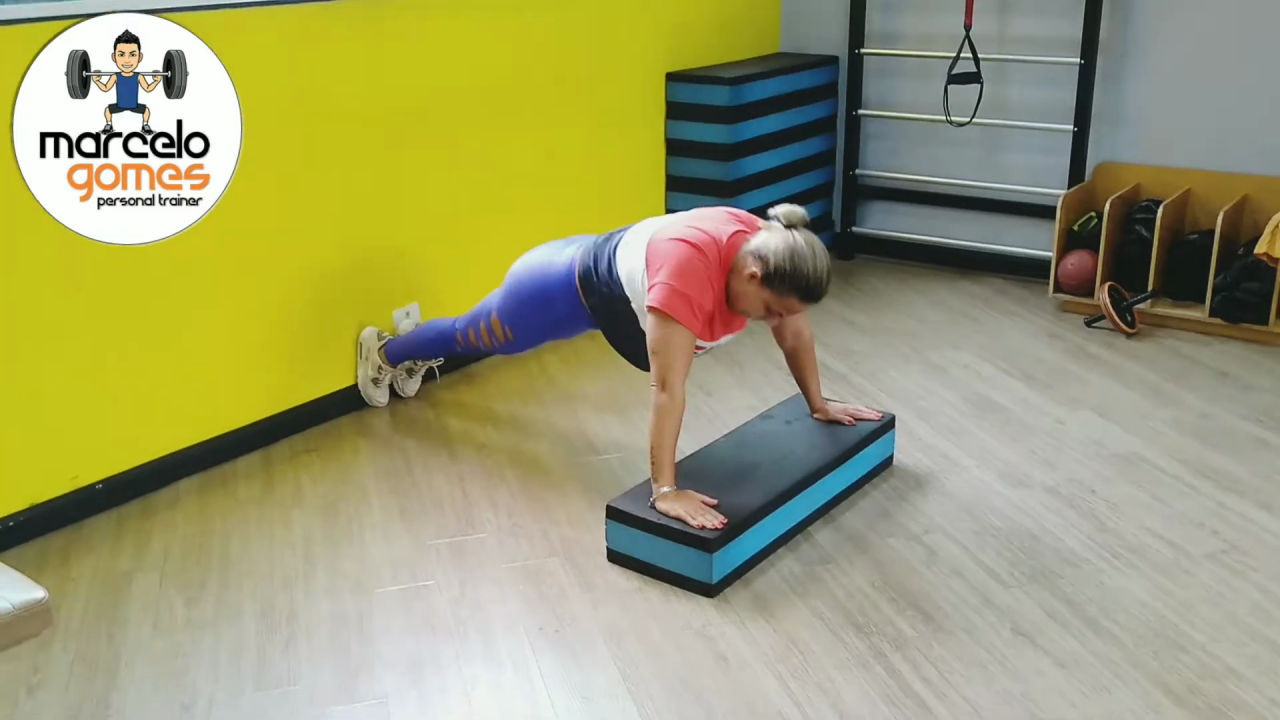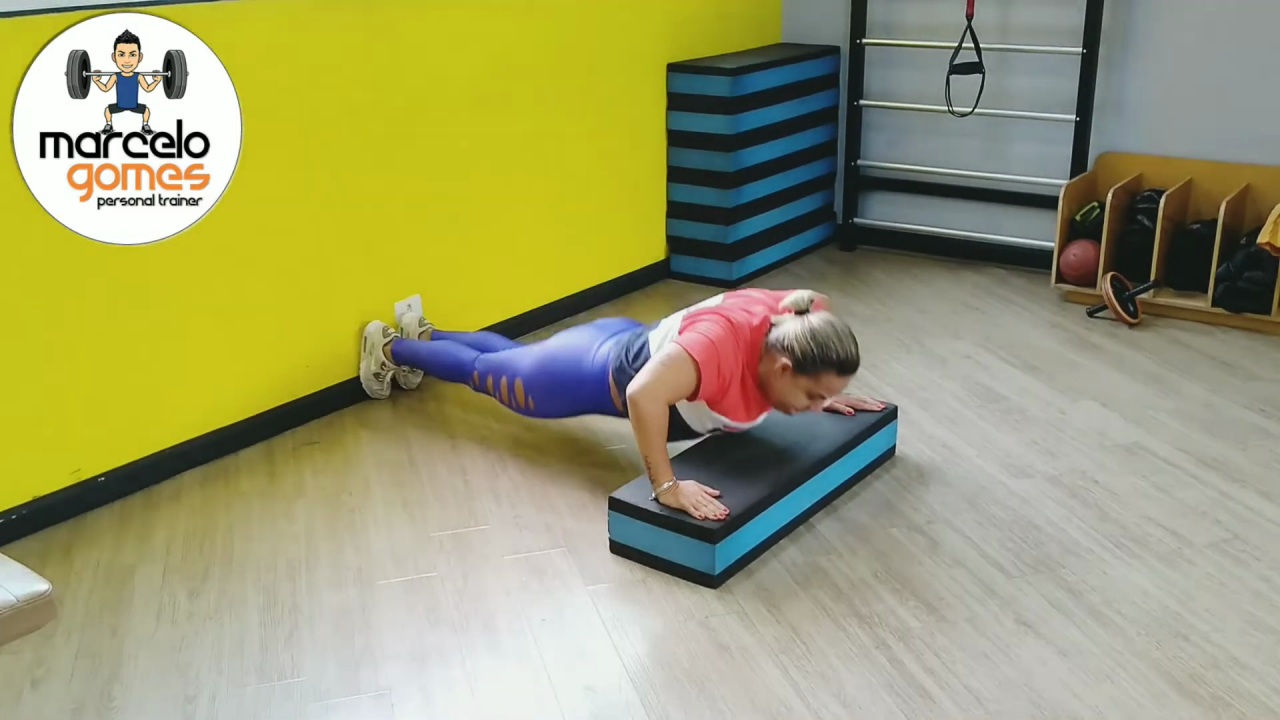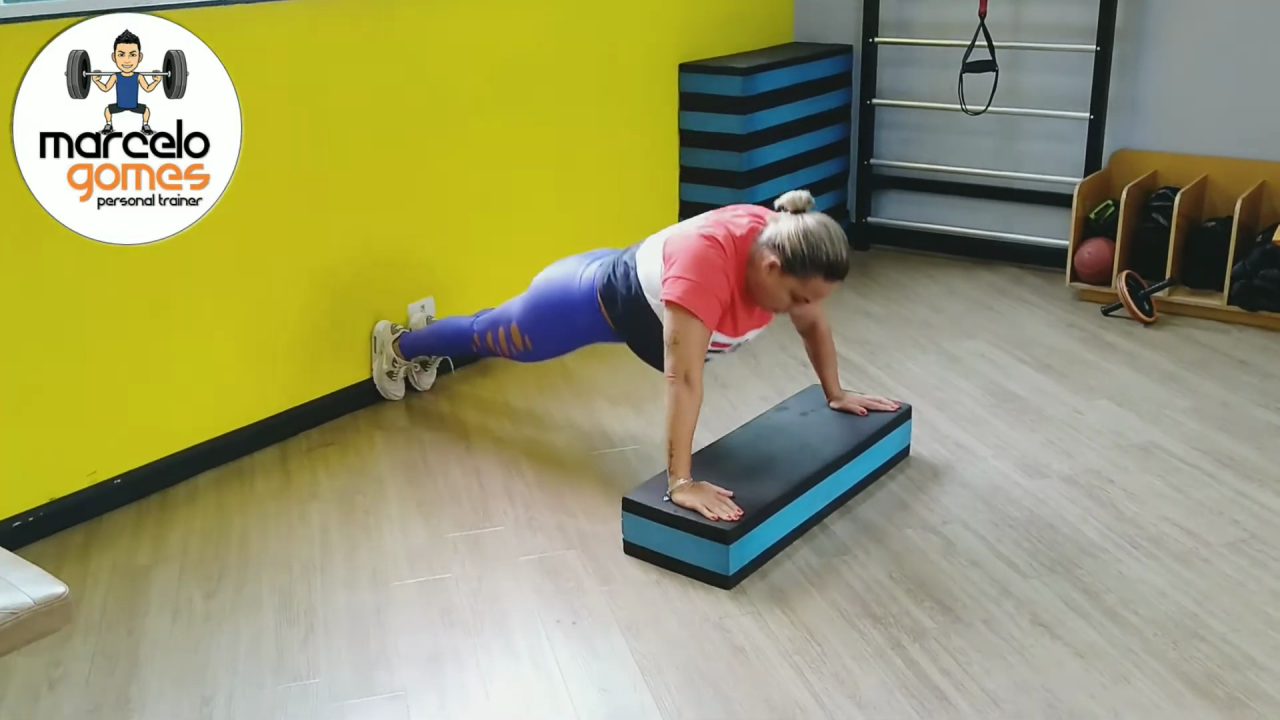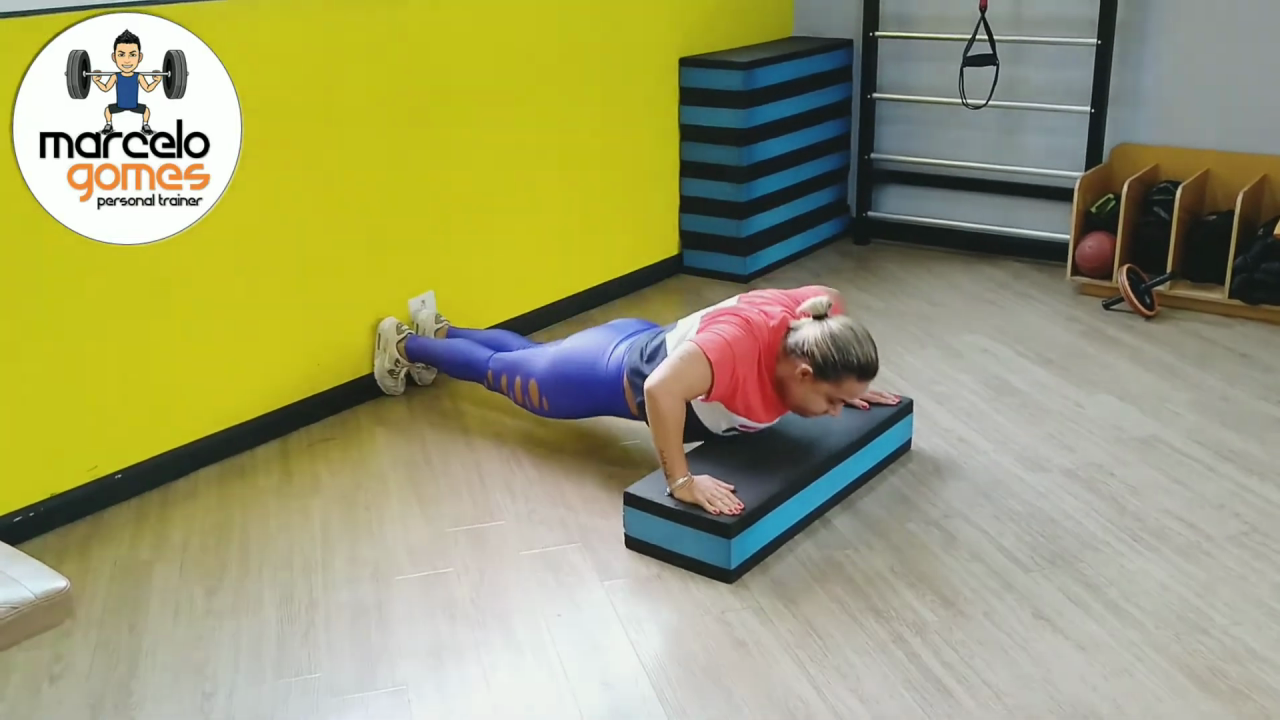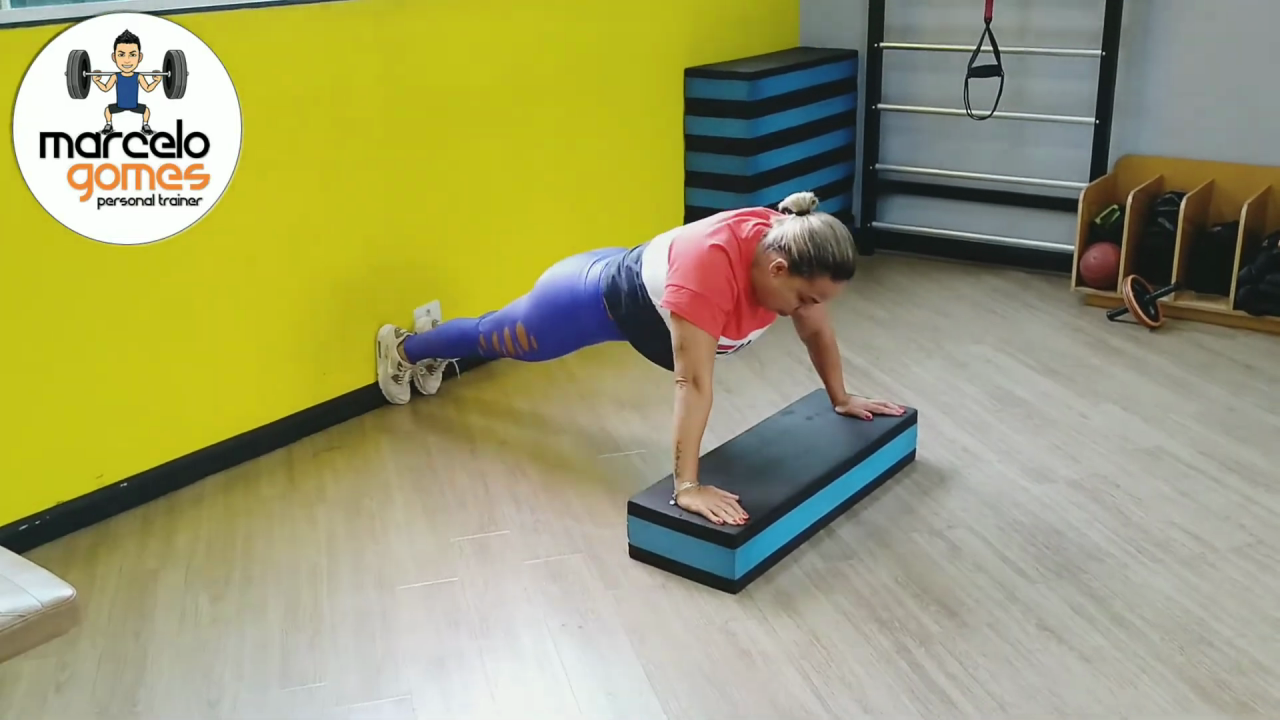
dt=1s
person 1, frame 1
left shoulder: (769, 253)
right shoulder: (691, 265)
left elbow: (796, 335)
right elbow: (667, 388)
left wrist: (819, 405)
right wrist: (665, 491)
left hip: (605, 289)
right hip: (565, 283)
left knee: (476, 339)
right knee: (469, 337)
left ankle: (415, 358)
right ankle: (384, 353)
person 1, frame 2
left shoulder: (792, 326)
right shoulder: (725, 345)
left elbow: (819, 302)
right elbow: (642, 395)
left wrist: (835, 395)
right wrist: (667, 487)
left hip: (633, 343)
right hip: (602, 376)
left knee: (513, 353)
right knee: (484, 374)
left ankle: (423, 332)
right ankle: (389, 346)
person 1, frame 3
left shoulder: (786, 243)
right shoulder: (708, 258)
left elbow: (813, 321)
right elbow: (683, 378)
left wrist: (836, 395)
right wrist: (681, 483)
left hip: (629, 297)
right hip: (587, 298)
left knee: (494, 333)
right knee: (486, 337)
left ankle: (426, 338)
right ankle: (400, 345)
person 1, frame 4
left shoulder: (810, 323)
right shoulder: (741, 344)
left elbow: (832, 296)
right elbow: (659, 389)
left wrist: (847, 392)
right wrist: (681, 481)
left hip: (646, 342)
right hip: (614, 377)
left knee: (532, 349)
right knee: (497, 372)
left ankle: (439, 330)
right ankle: (404, 344)
person 1, frame 5
left shoulder: (792, 246)
right shoulder: (712, 261)
left elbow: (815, 327)
right elbow: (693, 383)
left wrist: (841, 399)
right wrist: (687, 487)
left hip: (632, 292)
right hip: (590, 297)
left knee: (497, 335)
right knee: (491, 339)
left ankle: (435, 332)
right ankle: (405, 349)
